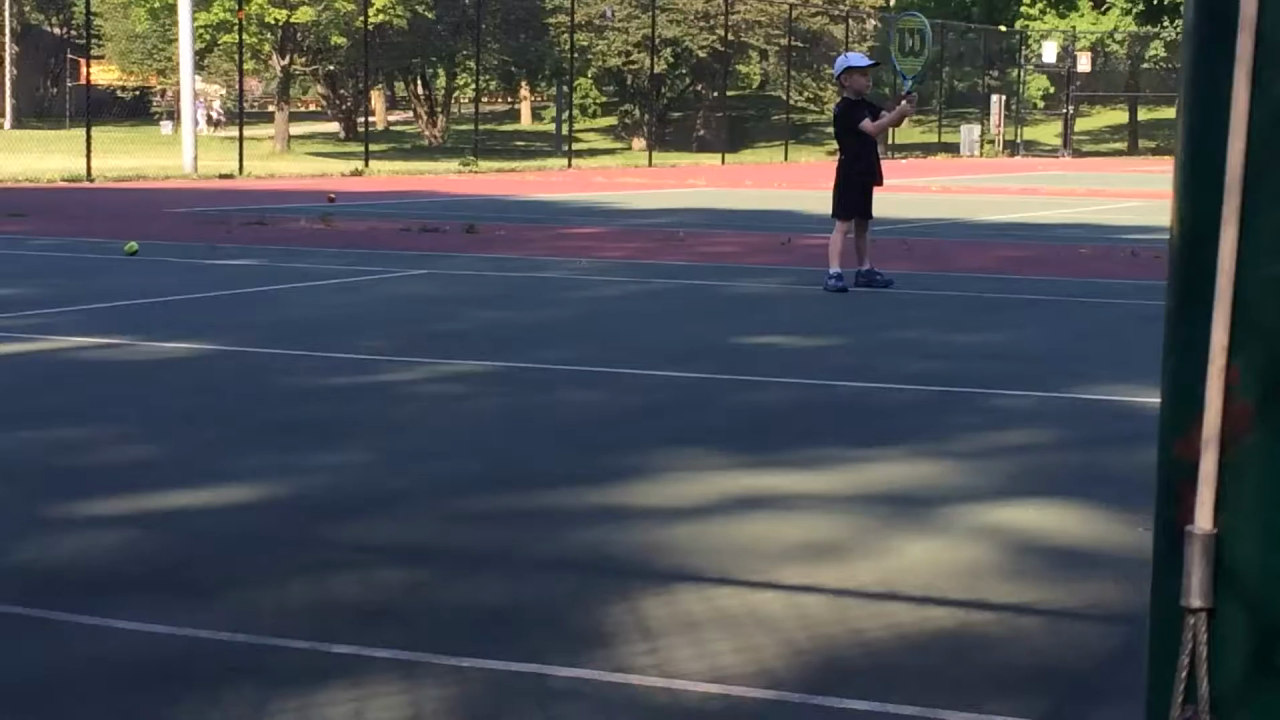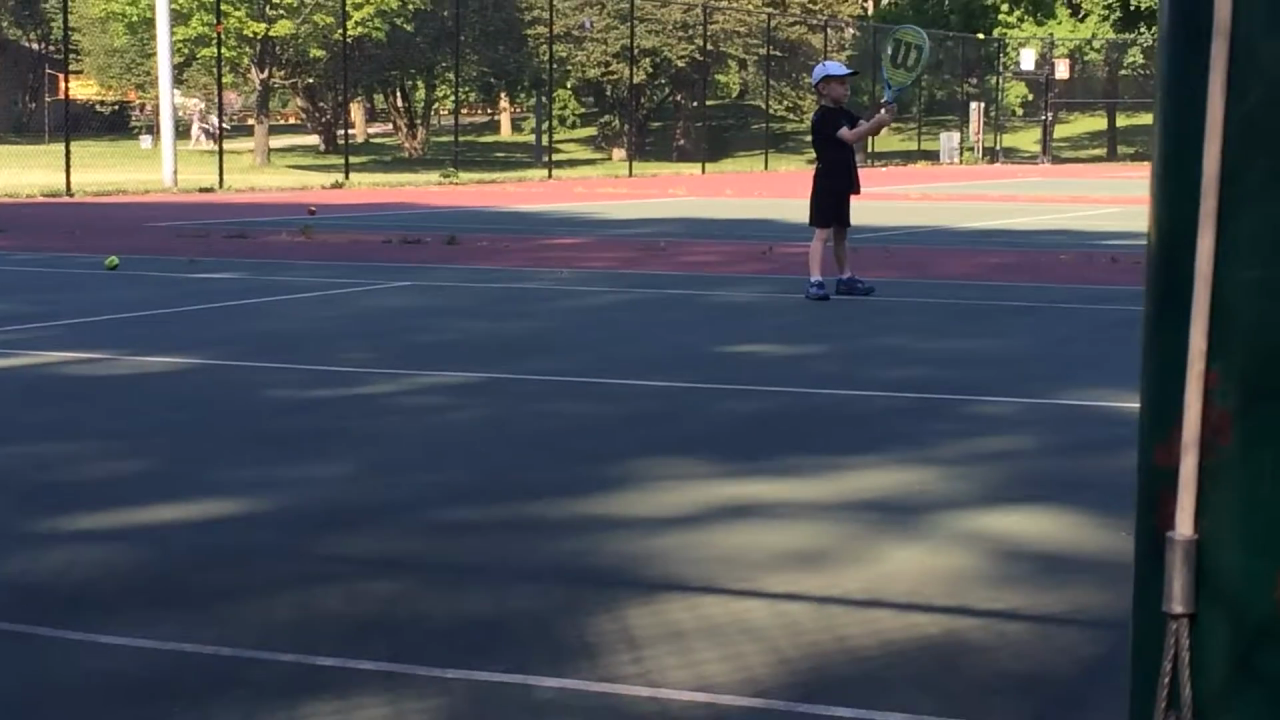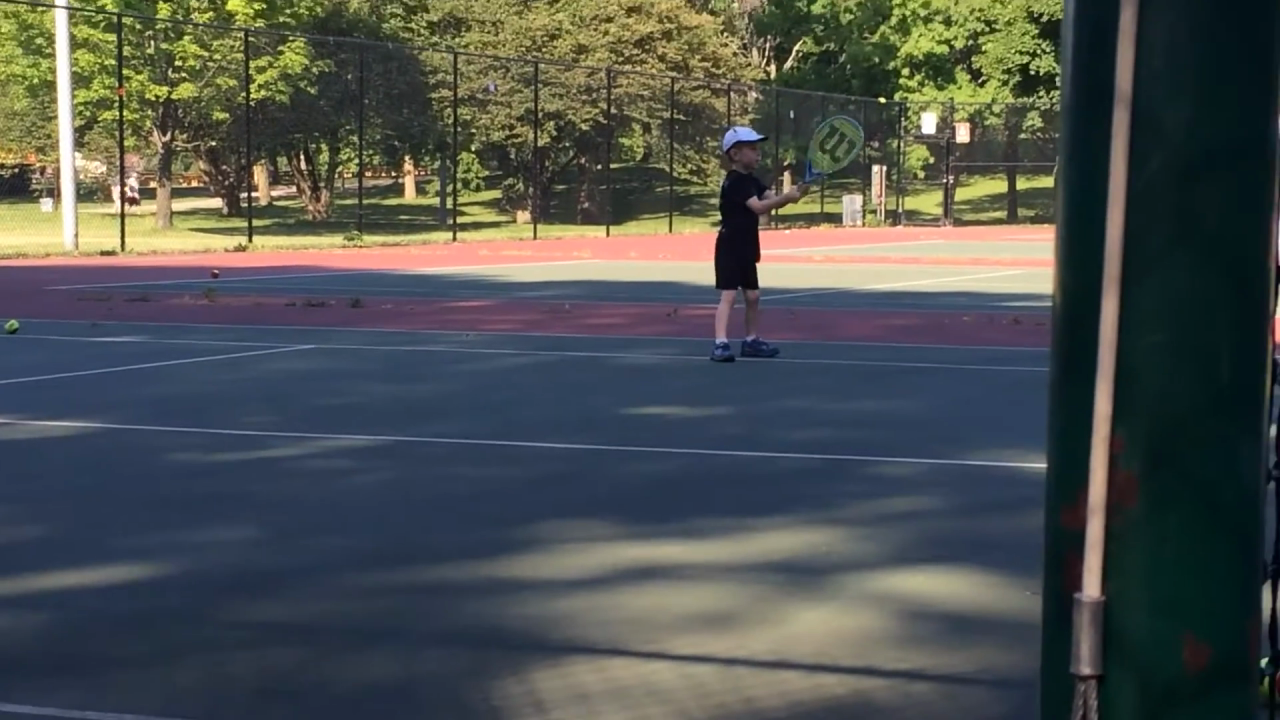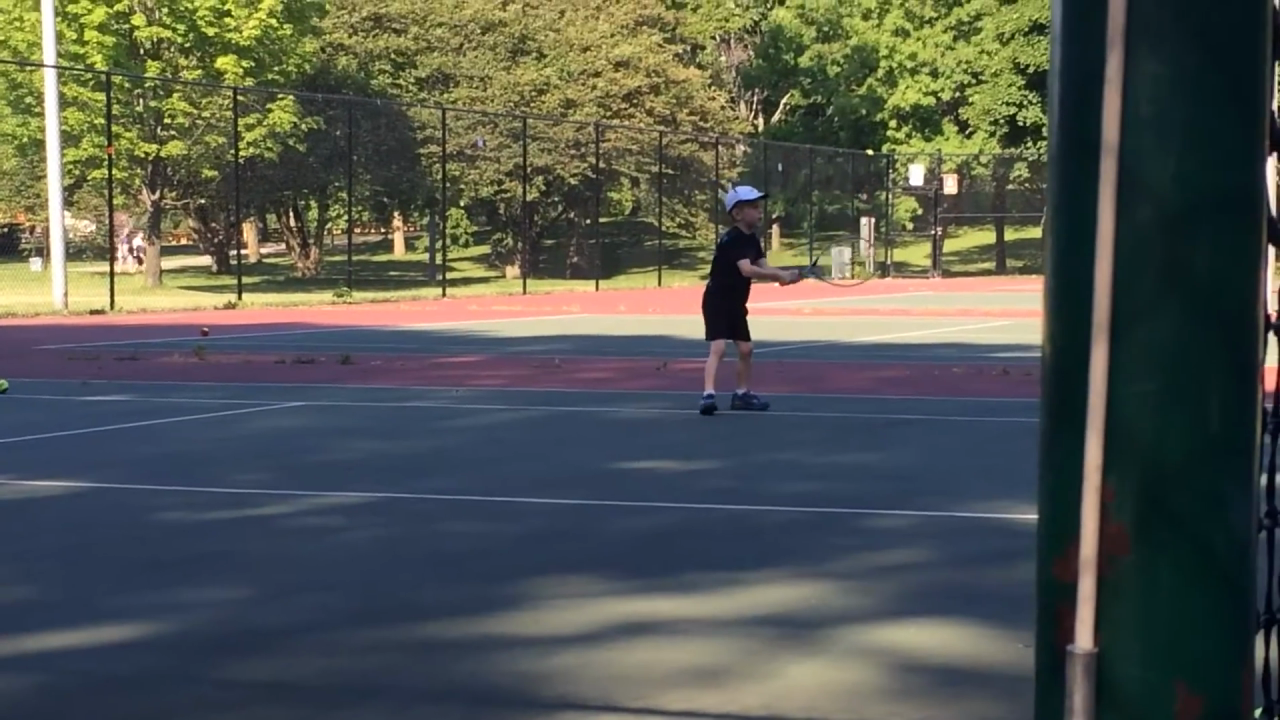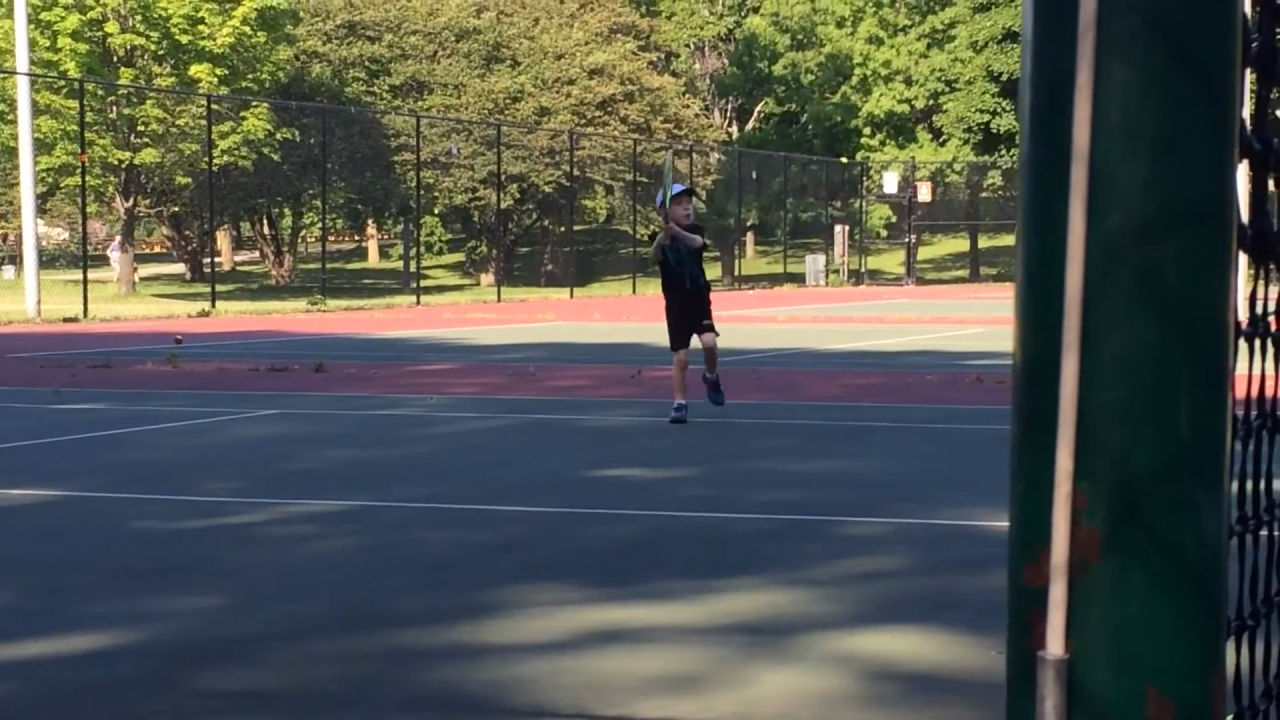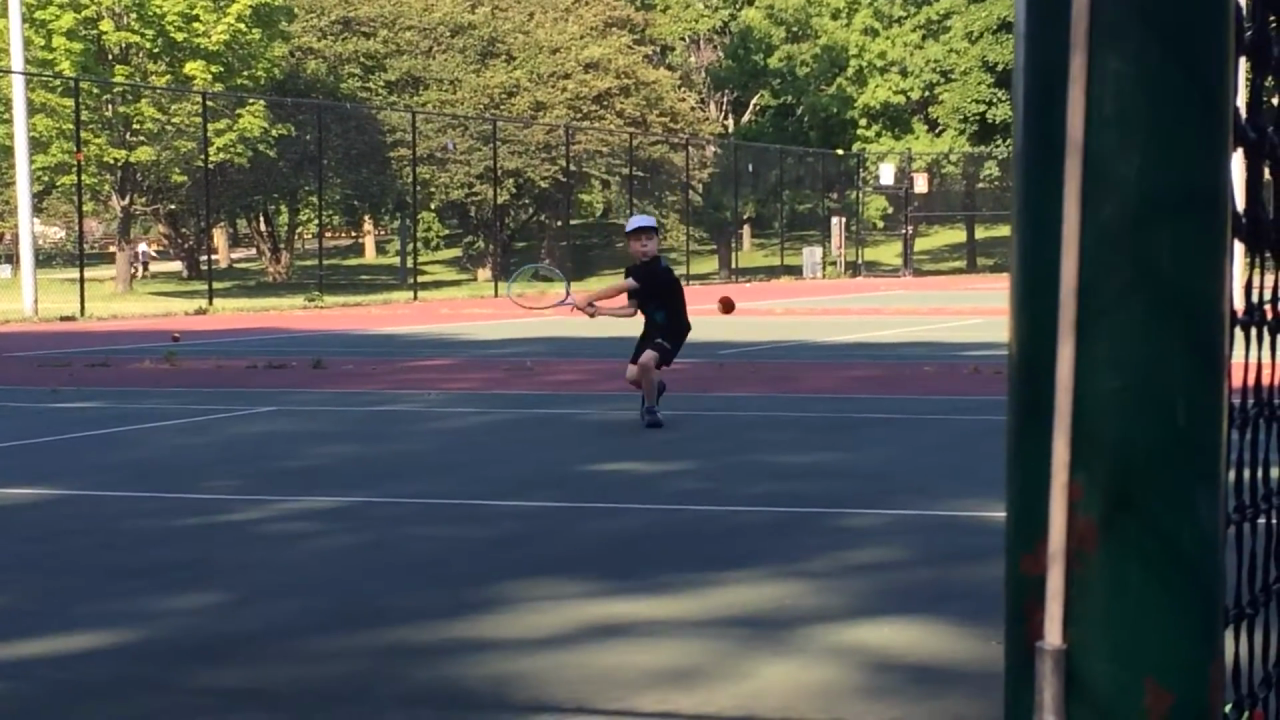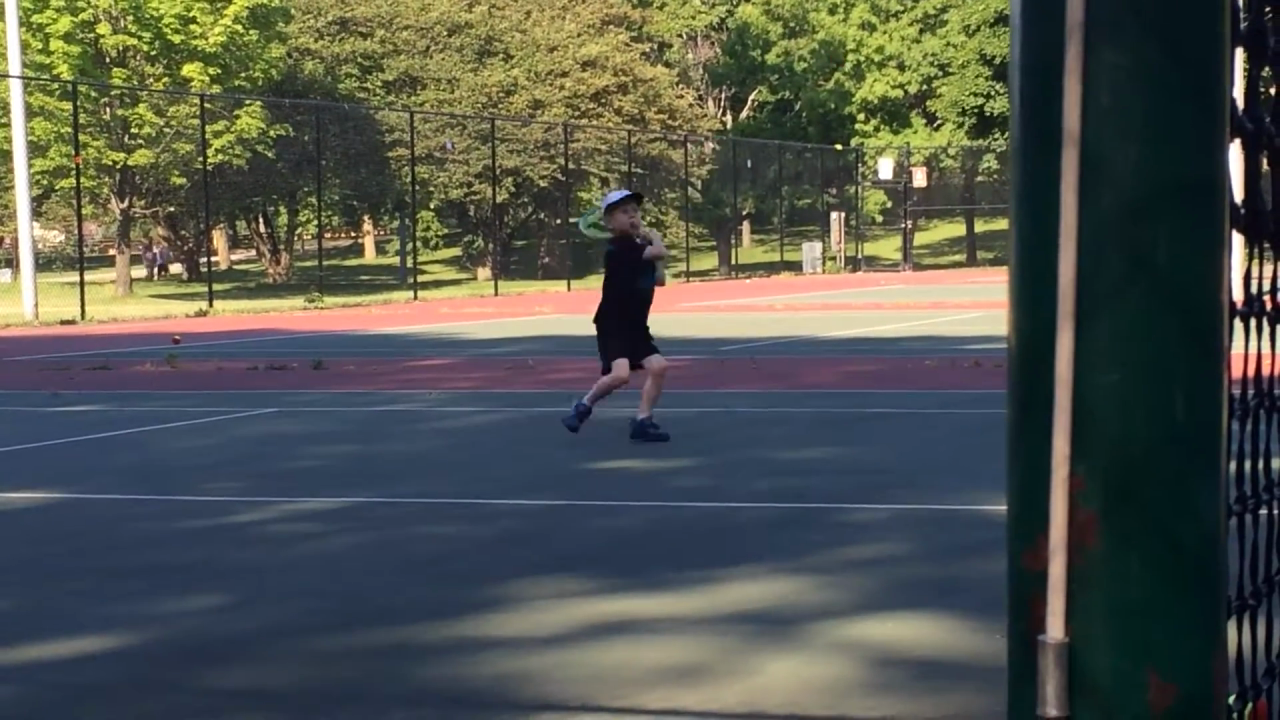
dt=0.5s
person 1, frame 1
left shoulder: (865, 104)
right shoulder: (845, 109)
left elbow: (891, 122)
right elbow: (873, 129)
left wrist: (904, 109)
right wrist: (899, 112)
left hip: (865, 175)
right hip: (850, 175)
left knee: (862, 225)
right knee: (843, 224)
left ankle: (864, 270)
right ankle: (834, 273)
person 1, frame 2
left shoulder: (843, 114)
right shoulder: (823, 116)
left elbow: (869, 130)
right elbow: (850, 137)
left wrist: (882, 120)
right wrist: (877, 121)
left hip: (842, 184)
right hip: (827, 184)
left knee: (841, 233)
right knee: (823, 233)
left ankle: (845, 278)
right ankle: (815, 282)
person 1, frame 3
left shoulder: (750, 180)
right shoulder: (735, 182)
left elbow: (772, 199)
right elbow: (759, 207)
left wrist: (792, 194)
right wrist: (787, 197)
left hip: (746, 249)
right hip: (730, 248)
left knee: (753, 296)
right knee: (729, 295)
left ankle: (751, 340)
right ankle: (720, 344)
person 1, frame 4
left shoulder: (752, 240)
right shoulder: (732, 240)
left elbow: (763, 266)
right elbow: (747, 270)
left wrist: (786, 274)
right wrist: (778, 277)
left hip: (736, 304)
right hip: (717, 302)
left knee: (746, 348)
right knee: (718, 347)
left ankle: (742, 394)
right ankle: (709, 394)
person 1, frame 5
left shoulder: (695, 231)
right shoulder: (661, 237)
left elbow: (697, 243)
right elbow: (654, 256)
left wrist: (677, 232)
right wrist: (663, 237)
left hip: (699, 300)
right hip: (676, 304)
left knee: (709, 343)
right knee: (681, 357)
left ankle: (711, 377)
right ankle: (680, 403)
person 1, frame 6
left shoulder: (656, 269)
right shoulder: (634, 270)
left elbow: (619, 289)
right elbow: (631, 309)
left wrist: (588, 299)
right wrist: (598, 309)
left hip: (672, 328)
right hip: (653, 327)
left knee: (646, 361)
right knee: (632, 377)
left ankle: (651, 408)
right ankle: (655, 385)
person 1, frame 7
left shoulder: (640, 247)
right shoulder: (619, 246)
left elbow: (659, 280)
right elbow: (660, 253)
left wrist: (648, 239)
right wrist: (651, 236)
left hip: (636, 327)
right hip: (612, 326)
left knee: (659, 367)
right knee: (621, 375)
left ankle: (642, 421)
right ankle: (584, 406)
